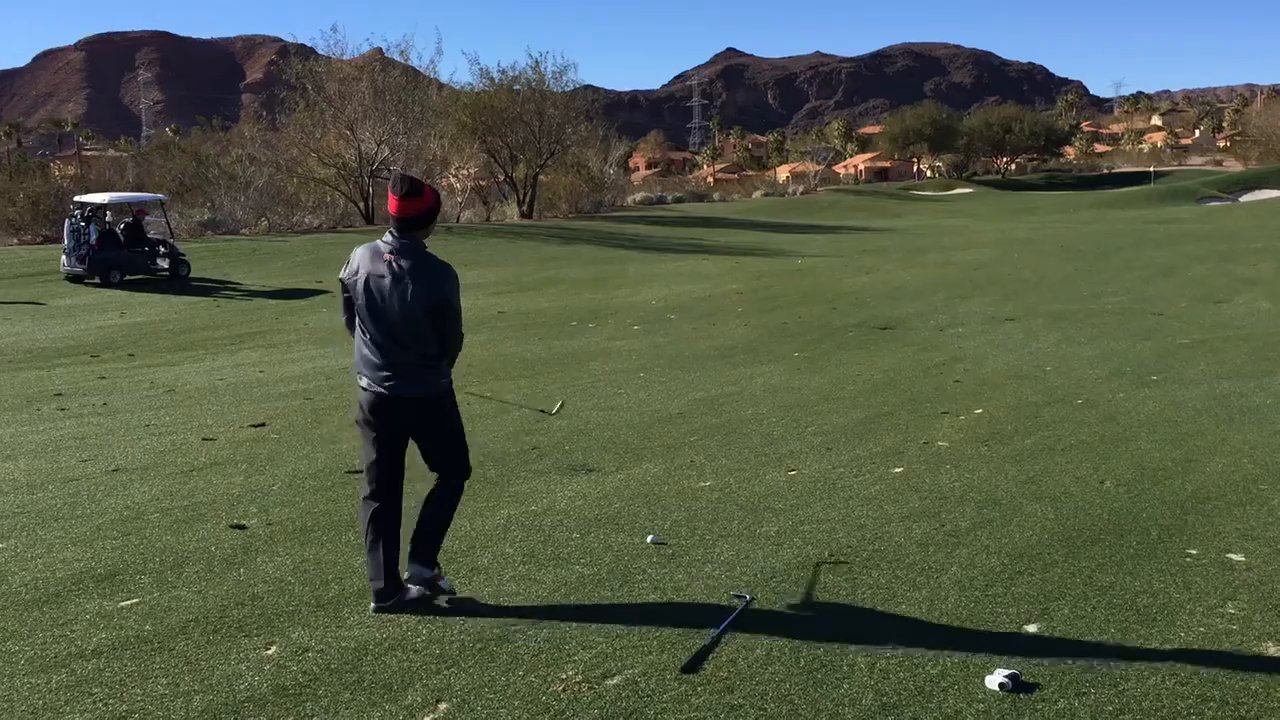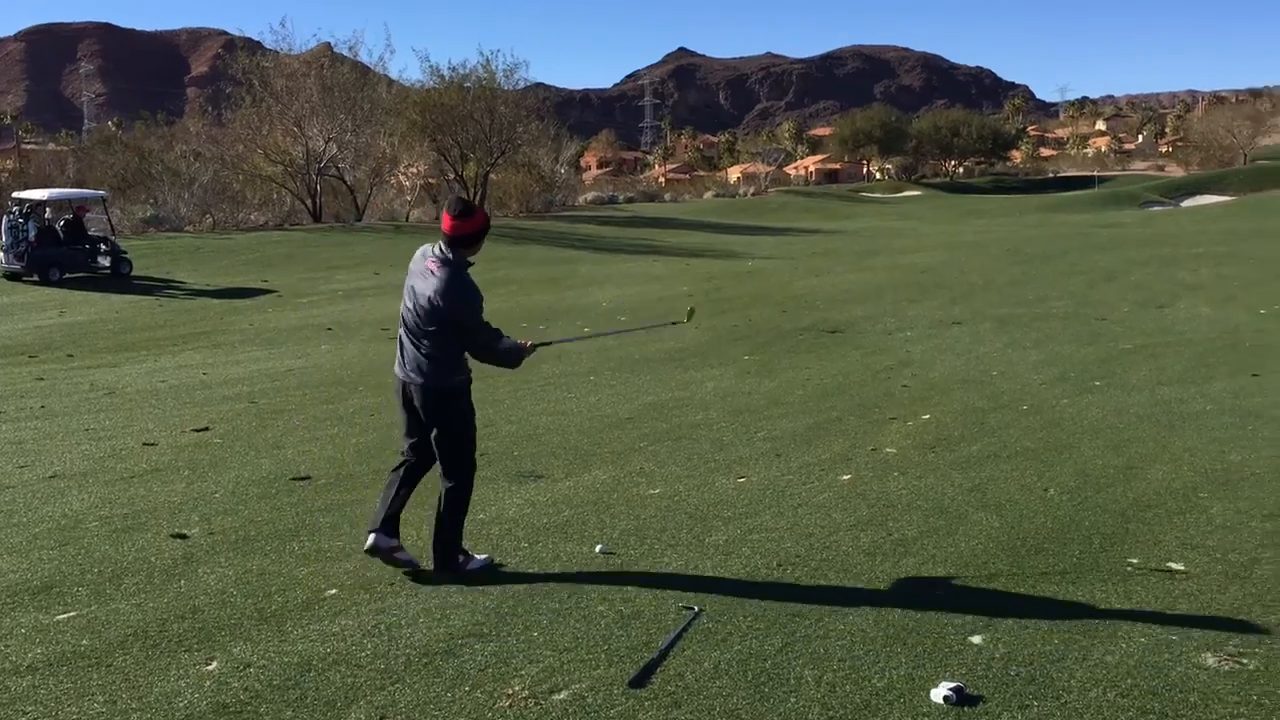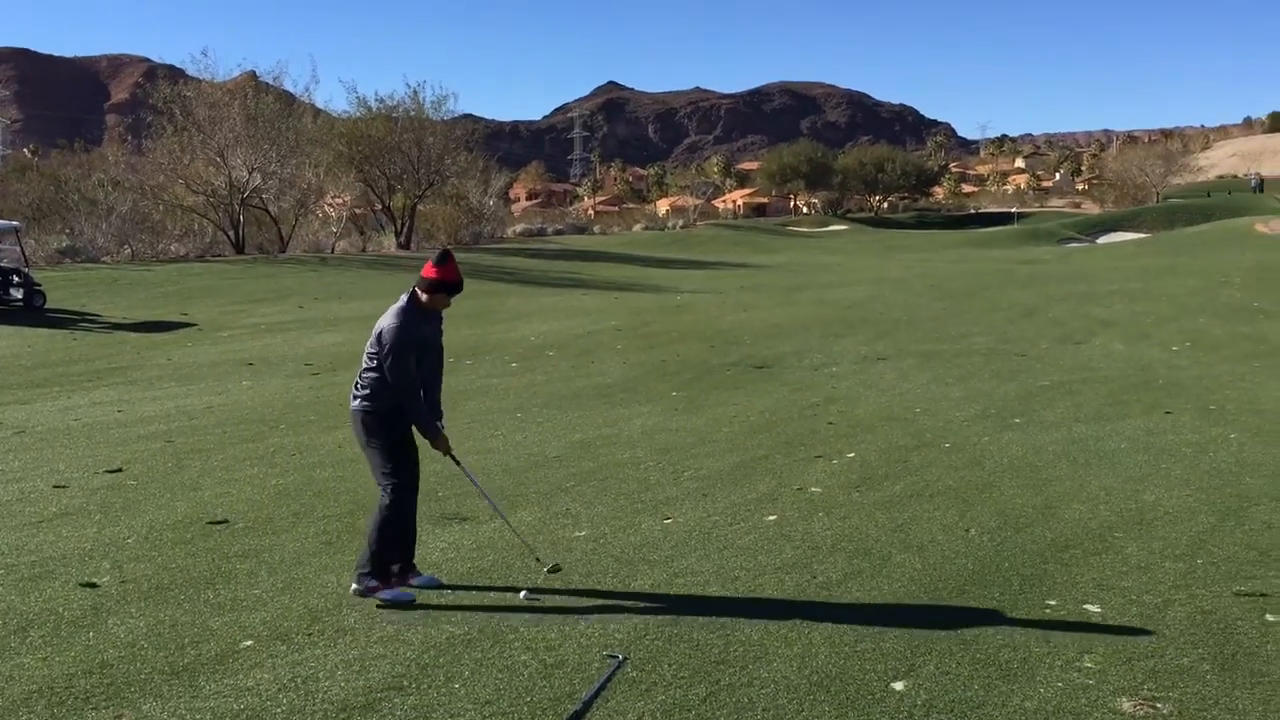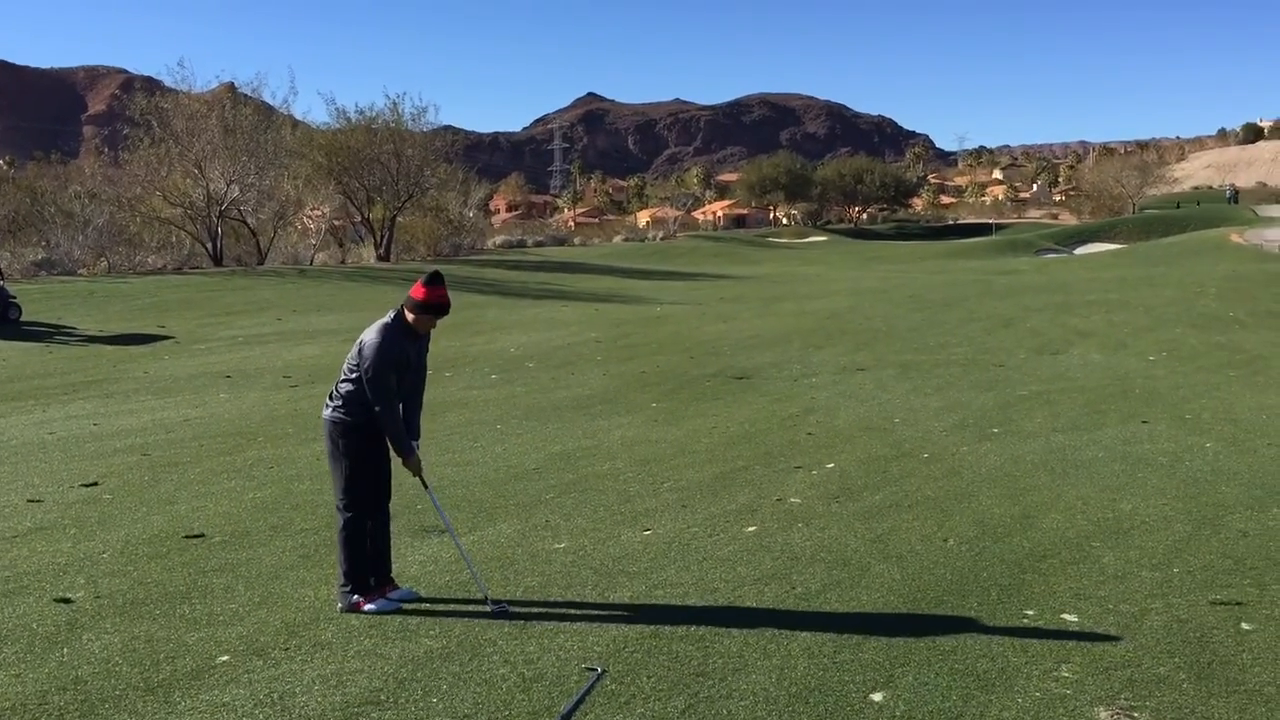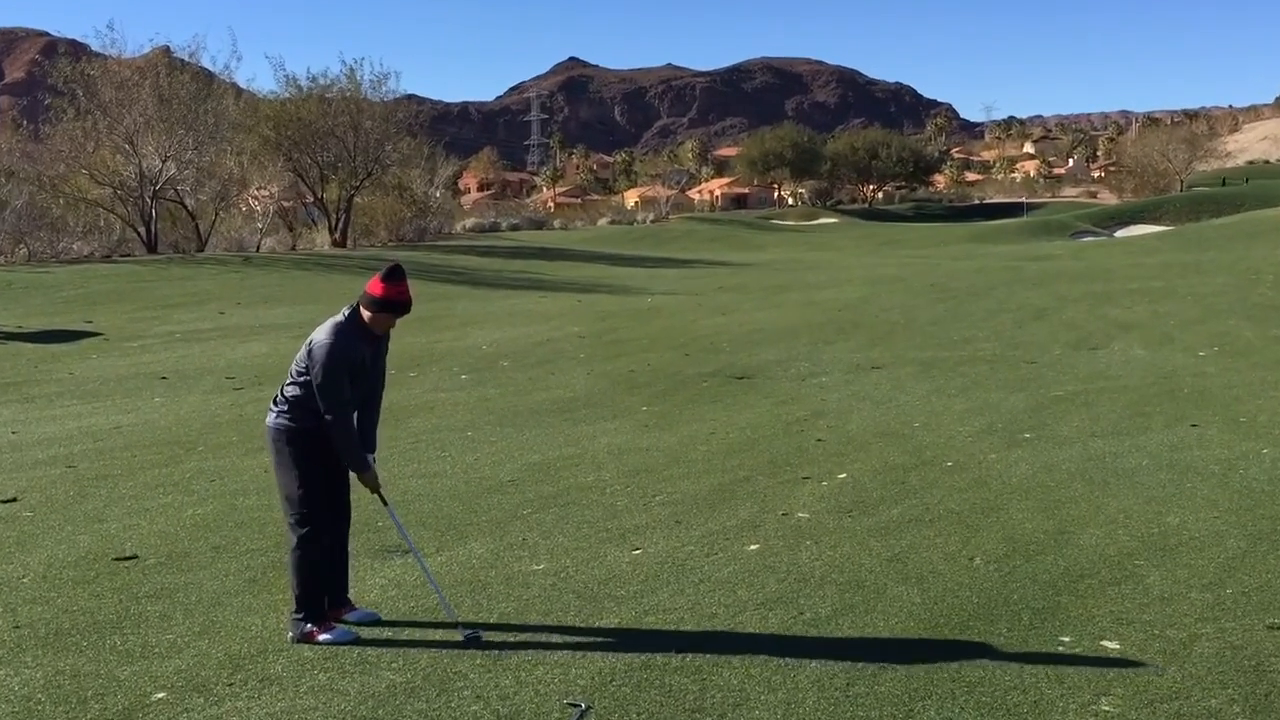
dt=0.7s
person 1, frame 1
left shoulder: (358, 260)
right shoulder: (438, 274)
left elbow: (351, 321)
right elbow: (451, 340)
left hip: (374, 393)
right hip: (427, 394)
left knee: (380, 491)
right knee: (452, 473)
left ankle: (386, 588)
right ankle: (422, 560)
person 1, frame 2
left shoulder: (423, 257)
right shoulder: (460, 289)
right elbow: (479, 344)
left wrist: (504, 343)
right wrist: (515, 353)
left hip: (408, 378)
right hip: (443, 386)
left knee: (415, 457)
right knee: (457, 469)
left ankle: (383, 532)
right ankle: (447, 556)
person 1, frame 3
left shoulder: (430, 315)
right shoulder: (398, 325)
left elbow: (431, 373)
right elbow: (405, 387)
left wrist: (435, 422)
right wrist: (431, 432)
left hip: (395, 411)
right hip: (374, 412)
left knee: (407, 487)
right knee: (395, 490)
left ankle: (401, 567)
right ankle: (368, 575)
person 1, frame 4
left shoulder: (418, 335)
right shoulder: (379, 341)
left elbow: (413, 391)
right elbow: (385, 404)
left wrist: (412, 442)
right wrist: (405, 451)
left hip: (371, 424)
right hip: (347, 424)
left knee: (378, 504)
right knee: (355, 508)
left ankle: (380, 581)
right ankle: (353, 592)
person 1, frame 5
left shoulder: (376, 335)
right shoulder: (331, 342)
left elbow: (370, 396)
right elbow: (336, 412)
left wrist: (366, 454)
right wrist: (360, 467)
left hip: (323, 431)
right hip: (294, 431)
left knee: (338, 517)
right knee: (310, 523)
left ankle: (335, 603)
right ankle: (307, 620)
